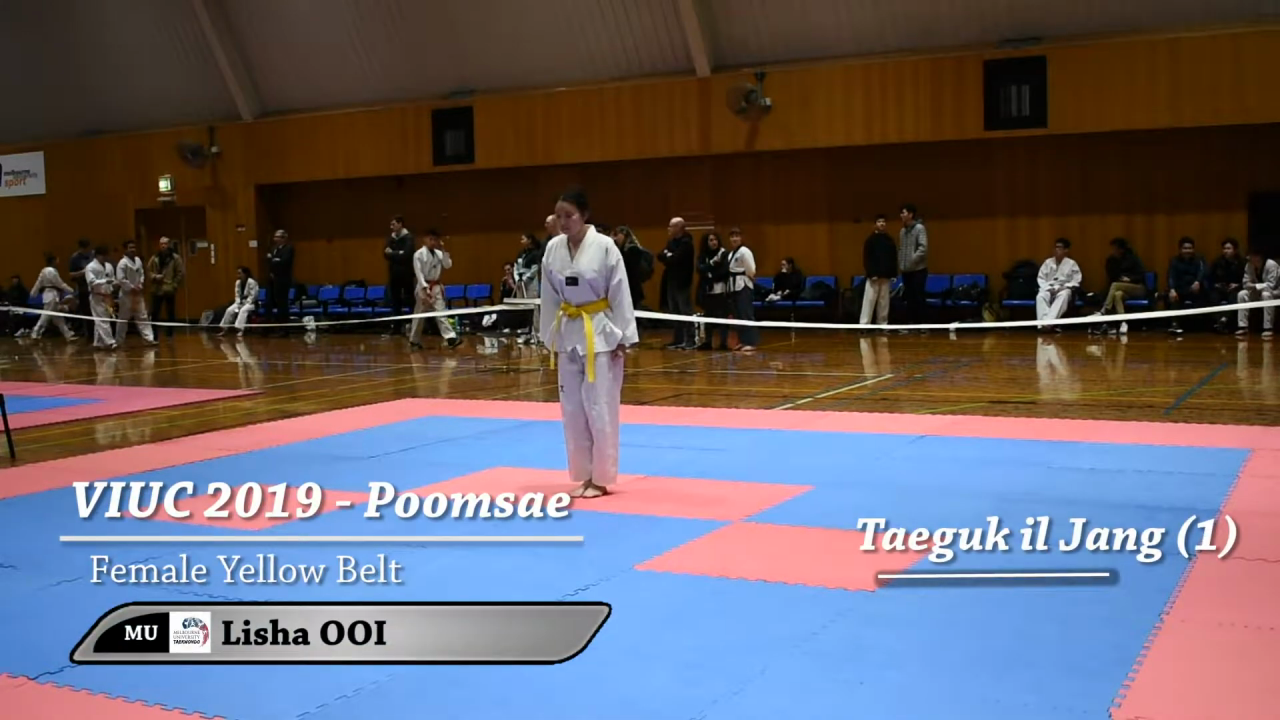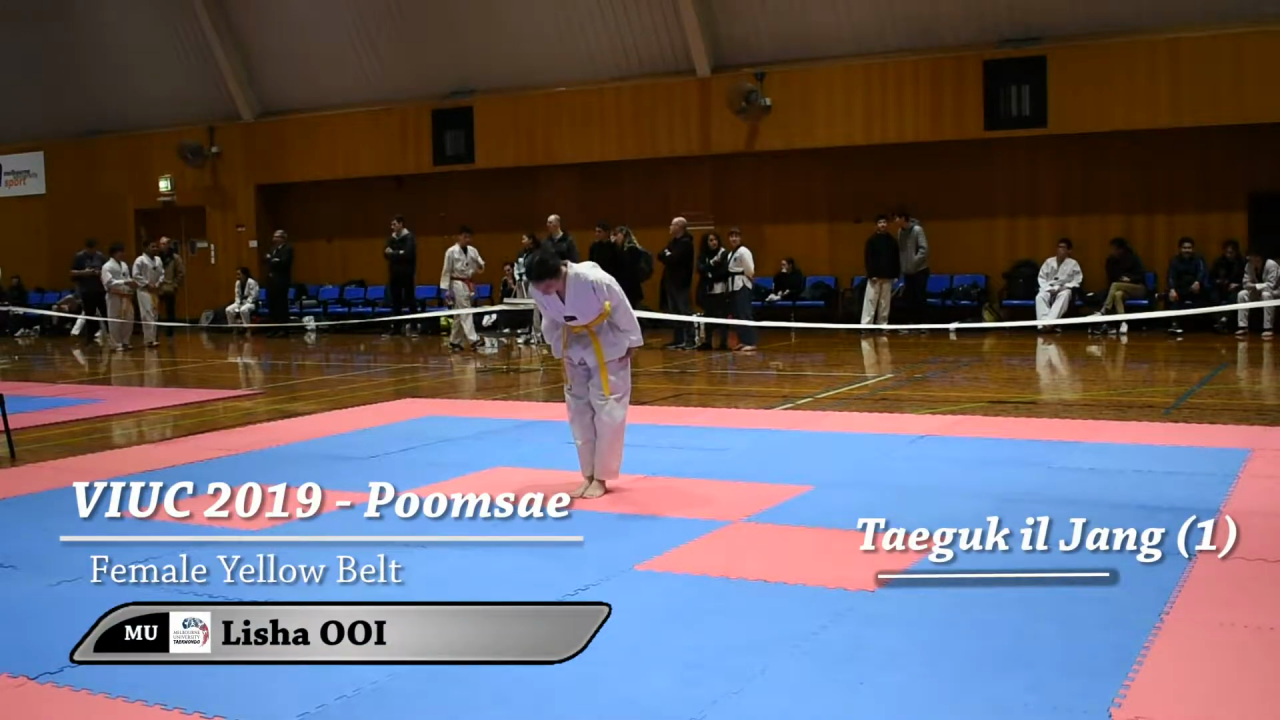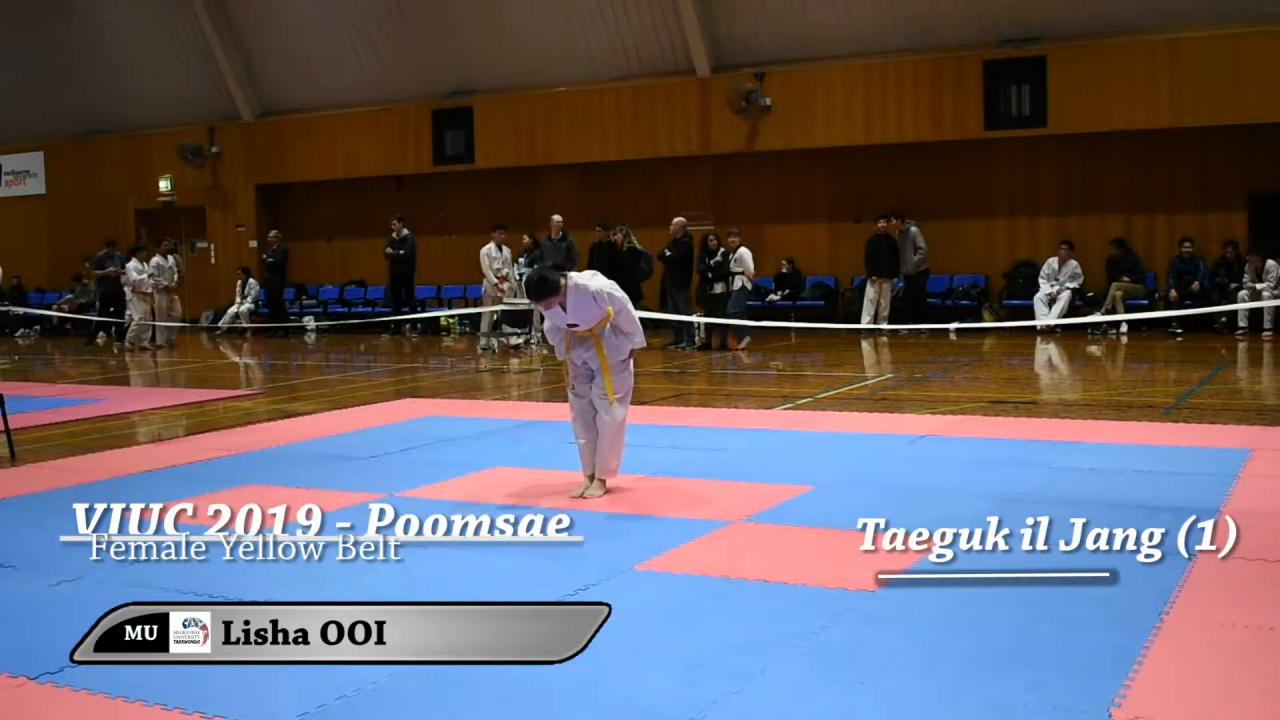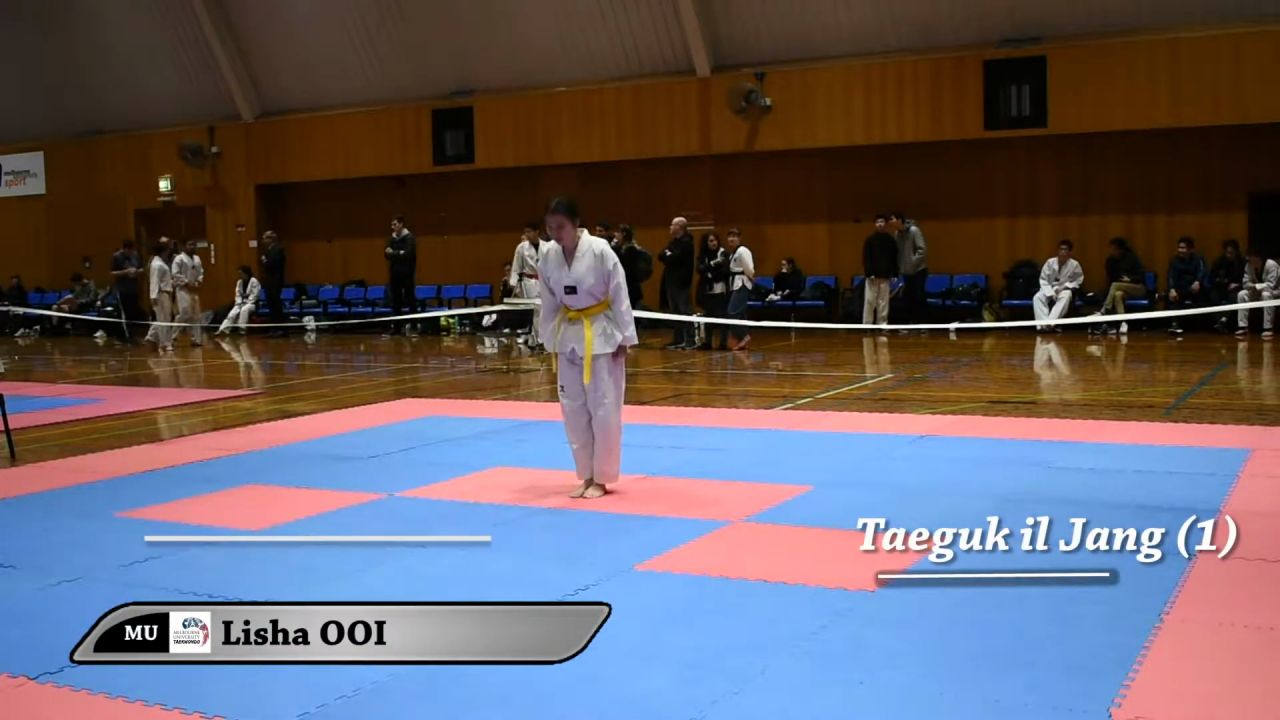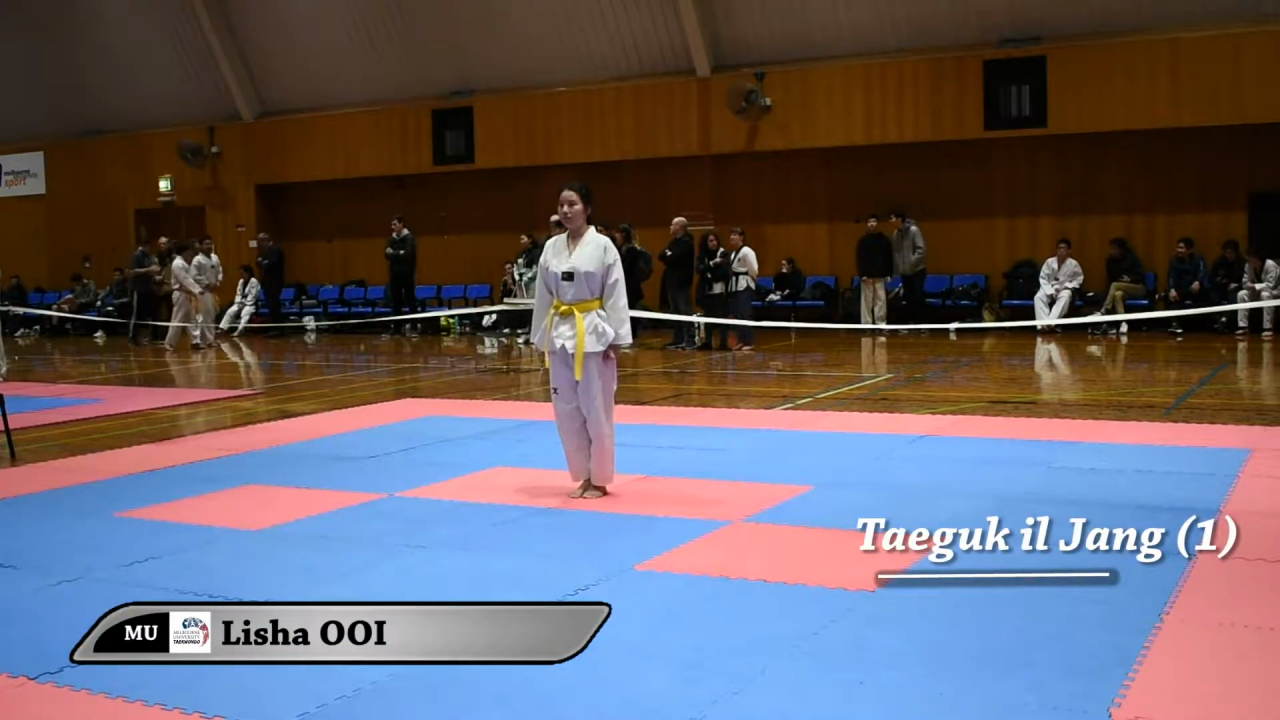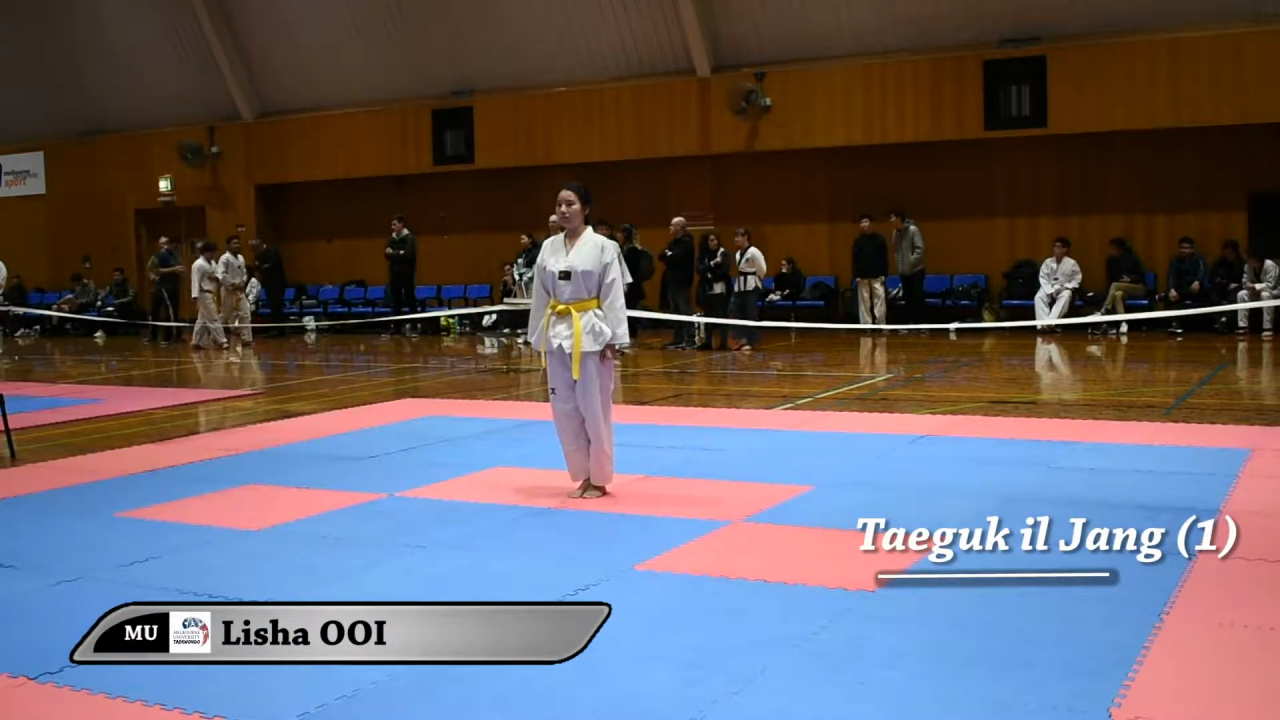
dt=0.5s
person 1, frame 1
left shoulder: (604, 246)
right shoulder: (553, 249)
left elbow: (620, 295)
right elbow: (549, 298)
left wrist: (623, 339)
right wrist: (551, 338)
left hip: (601, 336)
right hip: (569, 335)
left knee: (601, 408)
right knee: (572, 409)
left ankle: (600, 479)
right ankle: (584, 477)
person 1, frame 2
left shoulder: (591, 278)
right shoulder: (539, 289)
left elbow: (621, 309)
right elbow: (551, 321)
left wrist: (630, 343)
right wrist: (561, 350)
left hip: (607, 343)
right hip: (575, 345)
left knee: (608, 408)
right knee: (578, 410)
left ankle: (601, 477)
right ankle: (588, 475)
person 1, frame 3
left shoulder: (593, 287)
right shoulder: (543, 298)
left elbow: (624, 310)
left wrist: (633, 344)
right wrist: (564, 350)
left hip: (610, 343)
right hip: (578, 346)
left knee: (609, 409)
right knee: (581, 410)
left ankle: (601, 478)
right ankle: (589, 475)
person 1, frame 4
left shoulder: (601, 251)
right shoulder: (548, 256)
left elbow: (620, 298)
right elbow: (548, 303)
left wrist: (624, 341)
right wrist: (552, 342)
left hip: (601, 337)
right hip: (568, 337)
left knee: (604, 409)
right knee: (573, 410)
left ankle: (601, 478)
right ankle: (586, 476)
person 1, frame 5
left shoulder: (603, 246)
right shoulder: (551, 247)
left elbow: (615, 296)
right elbow: (543, 296)
left wrist: (615, 340)
right wrist: (544, 339)
left hip: (593, 334)
right hip: (560, 334)
left knee: (596, 409)
right knee: (566, 410)
left ankle: (599, 479)
right ankle: (584, 476)
person 1, frame 6
left shoulder: (601, 245)
right shoulder: (548, 247)
left elbow: (613, 295)
right elbow: (541, 295)
left wrist: (612, 340)
right wrist: (541, 338)
left hip: (590, 334)
right hip: (557, 334)
left knee: (594, 408)
right knee: (564, 409)
left ankle: (599, 479)
right ankle: (583, 476)
